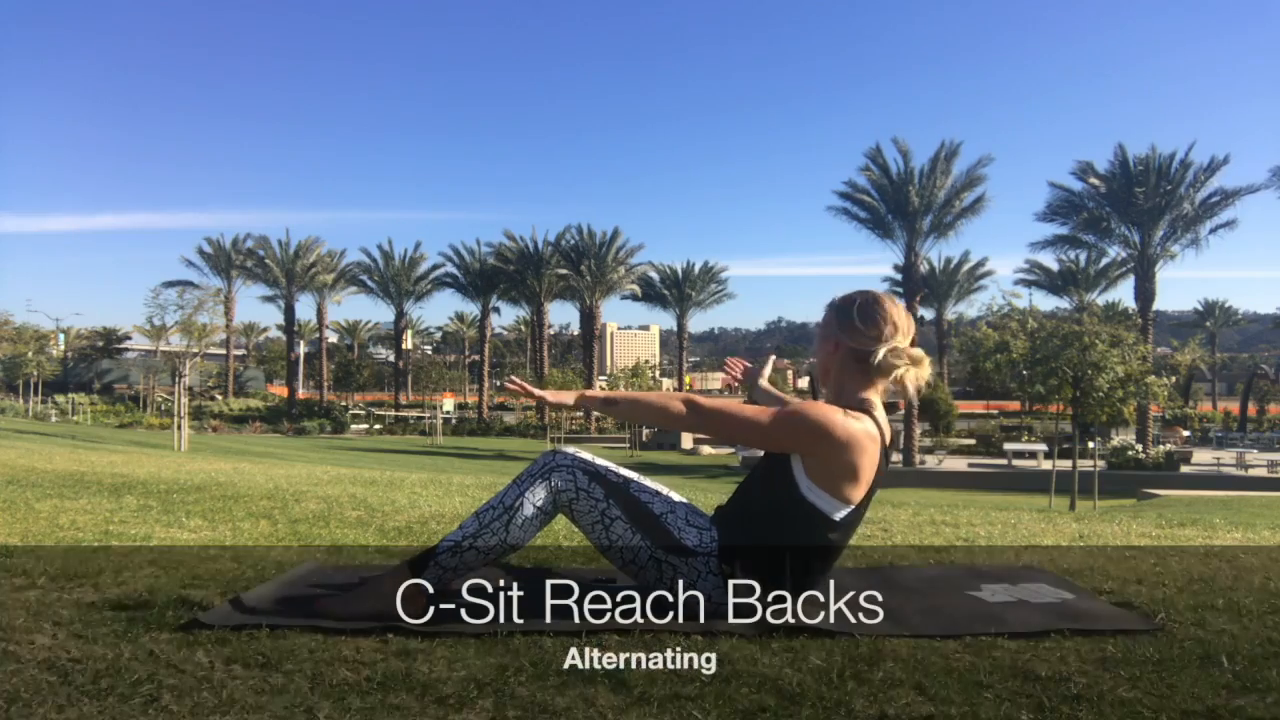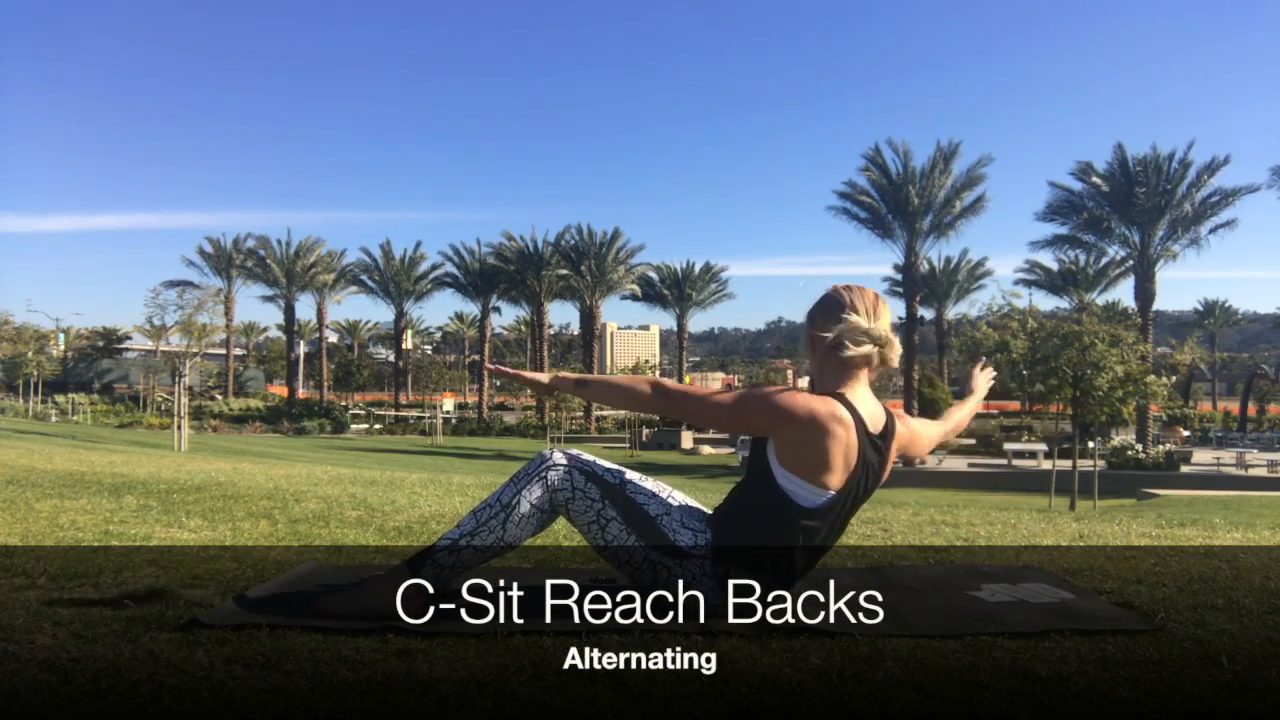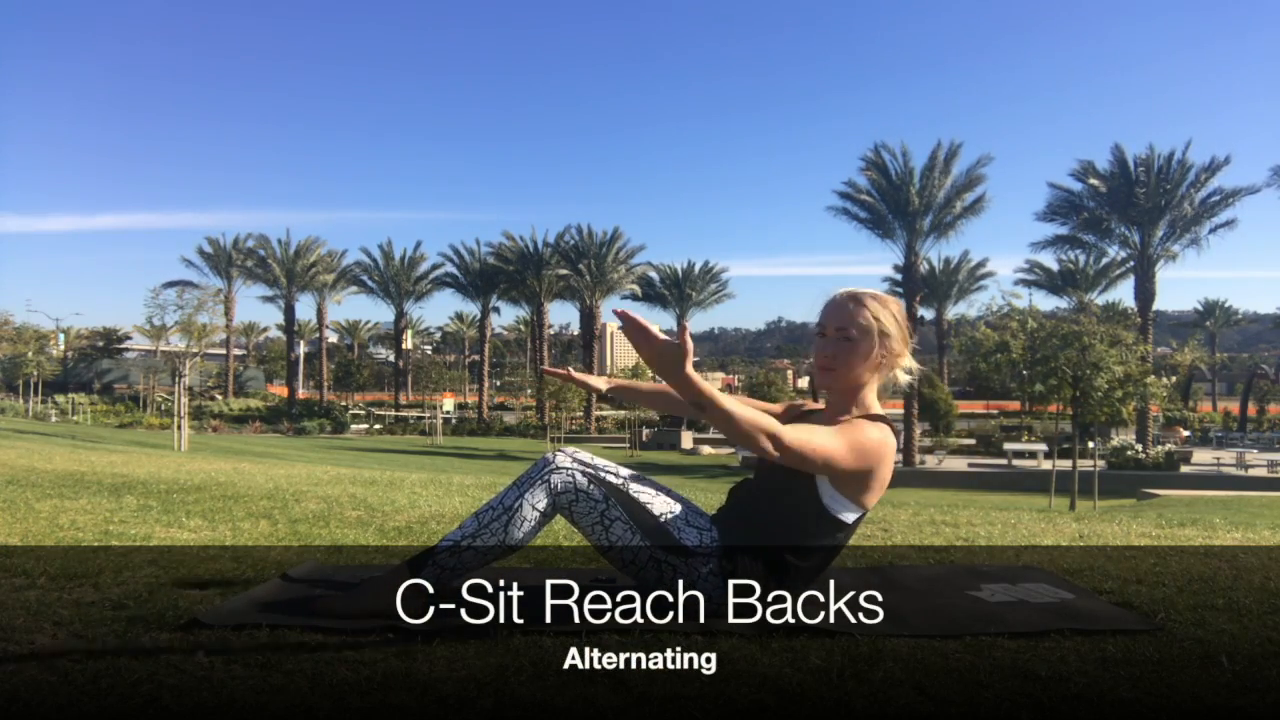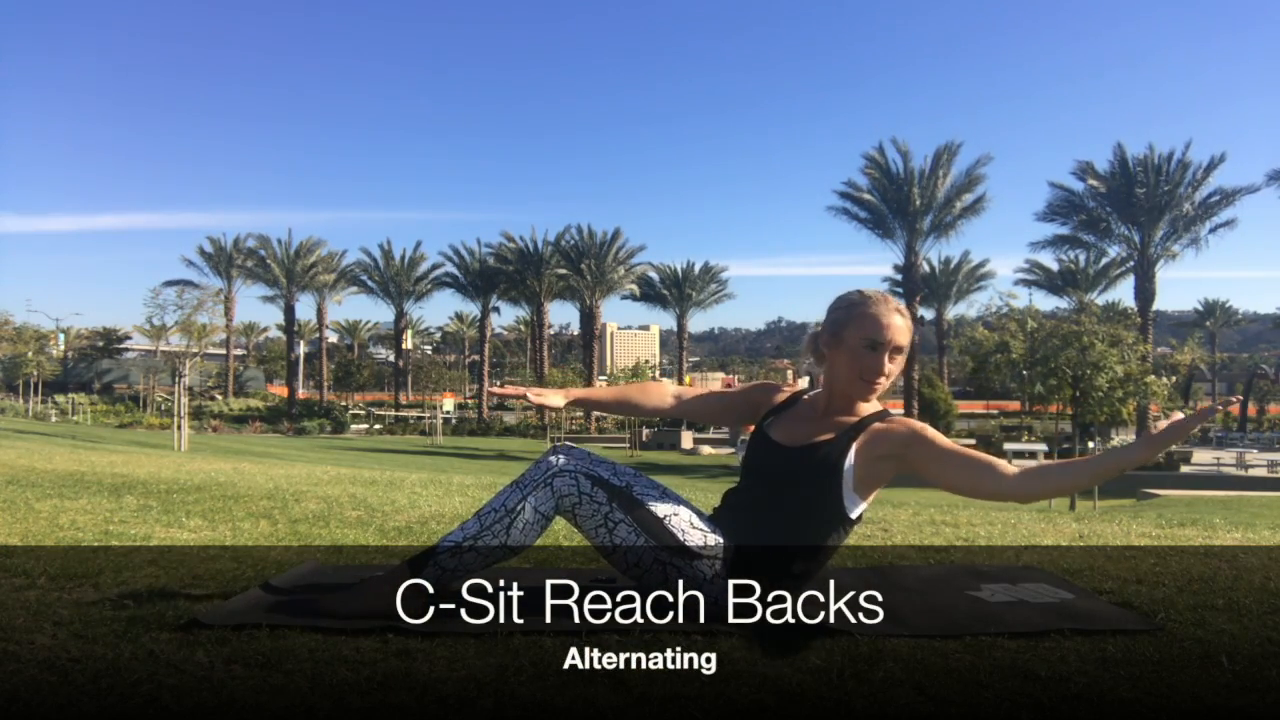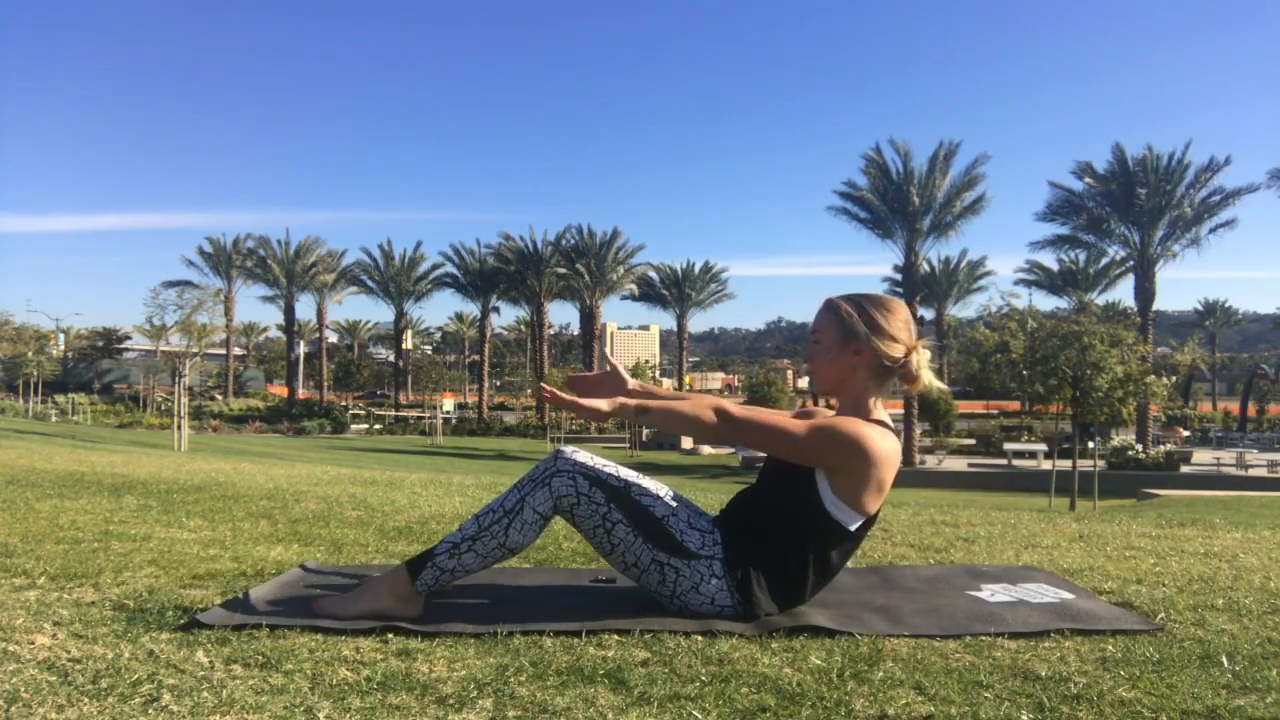
dt=1s
person 1, frame 1
left shoulder: (832, 427)
right shoulder: (867, 424)
left elbow: (697, 414)
left wrist: (582, 397)
right wrist: (760, 386)
left hip: (721, 577)
right hip: (732, 565)
left knee: (561, 473)
right knee: (566, 467)
left ankle: (407, 584)
right ankle: (422, 576)
person 1, frame 2
left shoulder: (805, 414)
right shoulder: (881, 420)
left elbow: (665, 399)
right elbow: (949, 427)
left wrist: (555, 382)
right wrist: (978, 390)
left hip: (711, 575)
right hip: (735, 556)
left knee: (556, 471)
right knee: (564, 470)
left ankle: (405, 582)
right ankle: (420, 574)
person 1, frame 3
left shoulder: (871, 440)
right shoulder: (815, 415)
left elbow: (769, 439)
right elbow: (710, 407)
left wrist: (684, 380)
right wrist: (611, 385)
left hip: (730, 581)
right hip: (717, 551)
left knee: (562, 474)
right knee: (567, 466)
left ankle: (412, 584)
right ankle: (424, 575)
person 1, frame 4
left shoulder: (889, 440)
right shoulder: (777, 403)
left elbow: (1016, 481)
right elbow: (672, 398)
left wrist: (1143, 449)
right wrist: (569, 394)
left hip: (737, 585)
right hip: (711, 556)
left knee: (561, 478)
right knee: (565, 464)
left ankle: (414, 584)
right ankle: (423, 575)
person 1, frame 5
left shoulder: (862, 442)
right shoulder: (840, 423)
left elbow: (729, 424)
right elbow: (743, 419)
left wrist: (619, 407)
right wrist: (634, 390)
left hip: (727, 583)
right hip: (726, 556)
left knee: (562, 476)
right knee: (570, 467)
left ankle: (408, 586)
right ankle: (417, 576)
